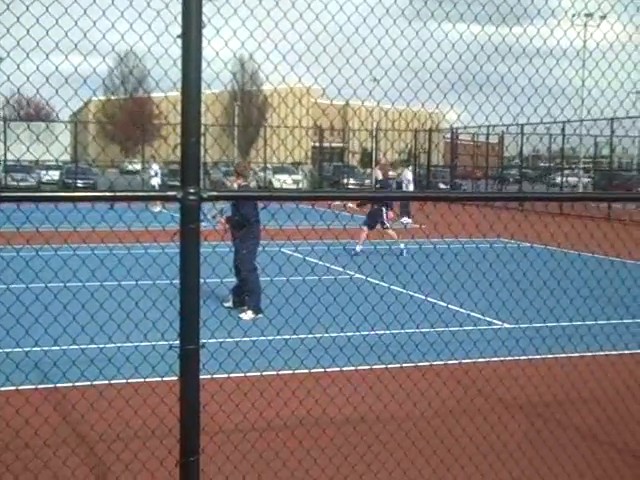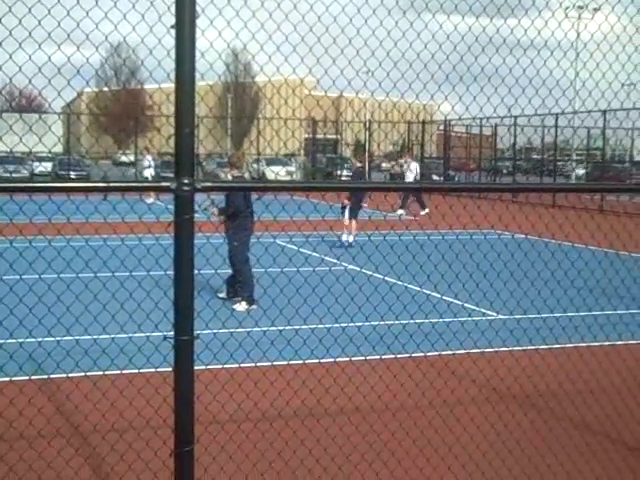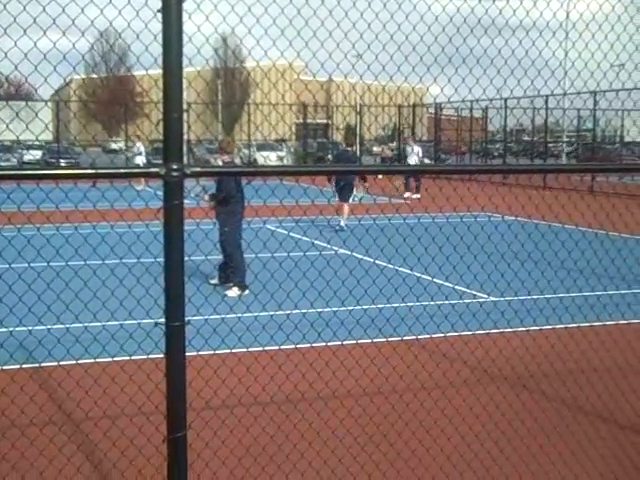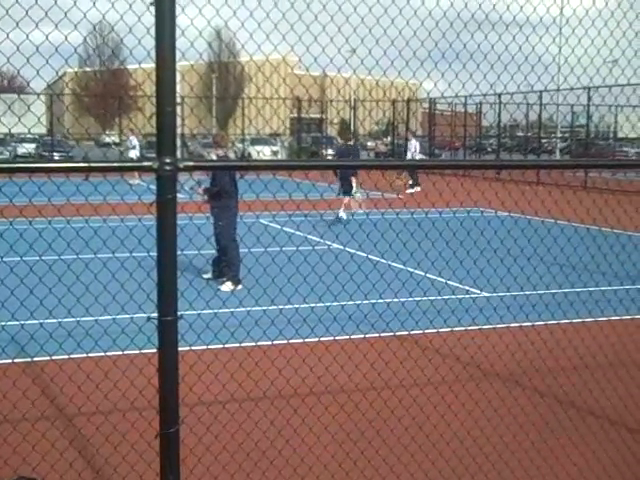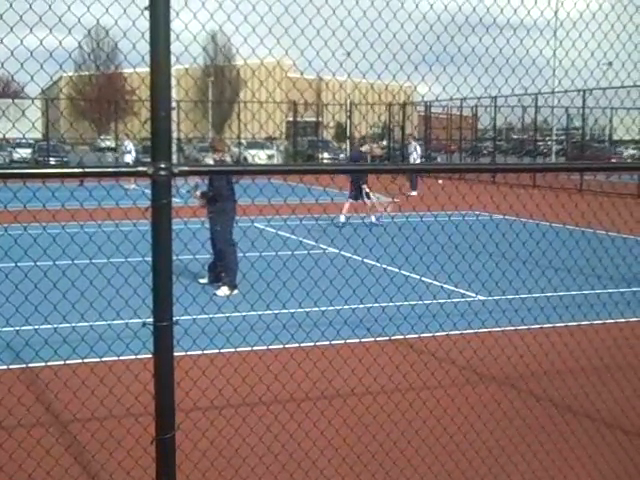
dt=0.4s
person 1, frame 1
right shoulder: (243, 191)
left elbow: (246, 217)
left wrist: (227, 220)
right wrist: (231, 221)
left hip: (247, 238)
right hip: (242, 237)
left knee: (248, 272)
right knee: (240, 270)
left ankle: (254, 308)
right ankle: (238, 299)
person 1, frame 2
right shoulder: (241, 182)
left elbow: (236, 207)
left wrist: (220, 211)
right wrist: (226, 214)
left hip: (240, 228)
right hip: (239, 227)
left knee: (241, 262)
right knee: (235, 260)
left ankle: (248, 299)
right ankle: (232, 290)
person 1, frame 3
right shoulder: (231, 167)
left elbow: (227, 192)
left wrist: (211, 197)
right wrist: (216, 200)
left hip: (230, 213)
right hip: (229, 212)
left knee: (233, 247)
right knee: (227, 246)
left ankle: (240, 285)
right ankle: (225, 276)
person 1, frame 4
right shoulder: (225, 161)
left elbow: (221, 187)
left wrist: (206, 191)
right wrist: (210, 194)
left hip: (225, 208)
right hip: (223, 207)
left knee: (228, 241)
right knee: (221, 240)
left ankle: (234, 279)
right ankle: (218, 270)
person 1, frame 5
right shoulder: (222, 165)
left elbow: (219, 191)
left wrist: (202, 195)
right wrist: (207, 197)
left hip: (223, 212)
right hip: (219, 211)
left knee: (226, 246)
right knee: (218, 244)
left ankle: (230, 284)
right ankle: (215, 274)
